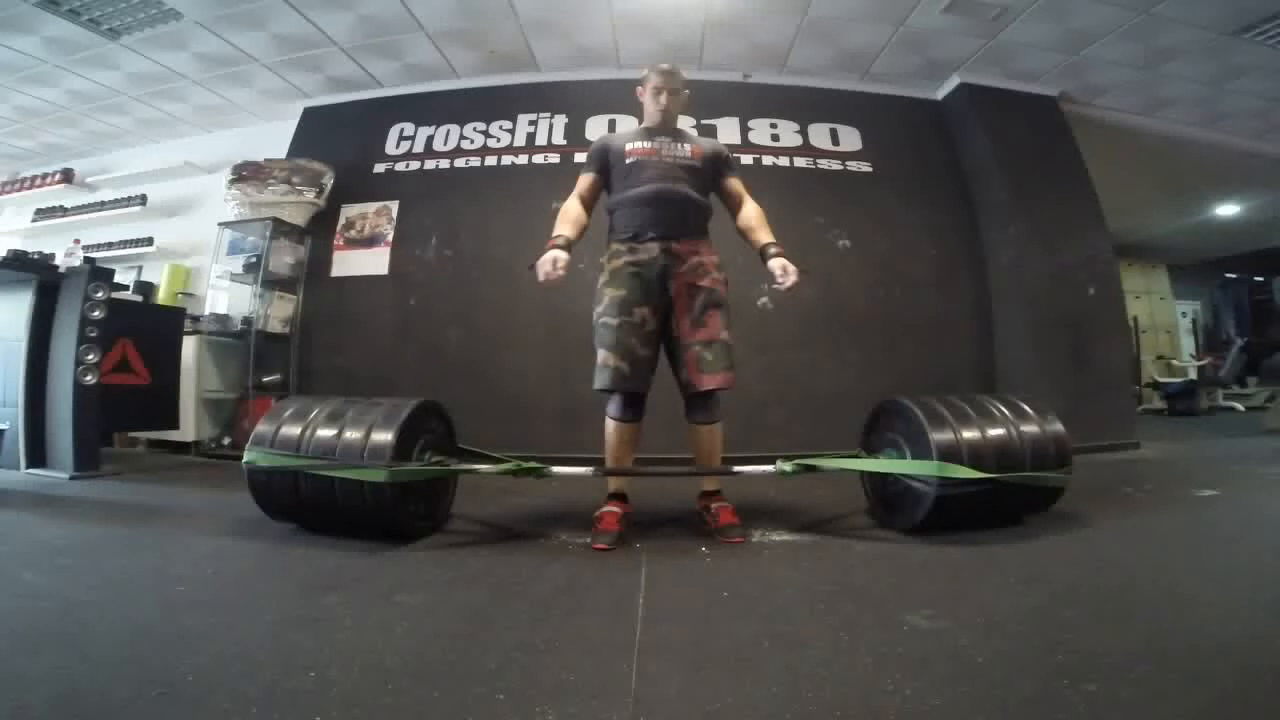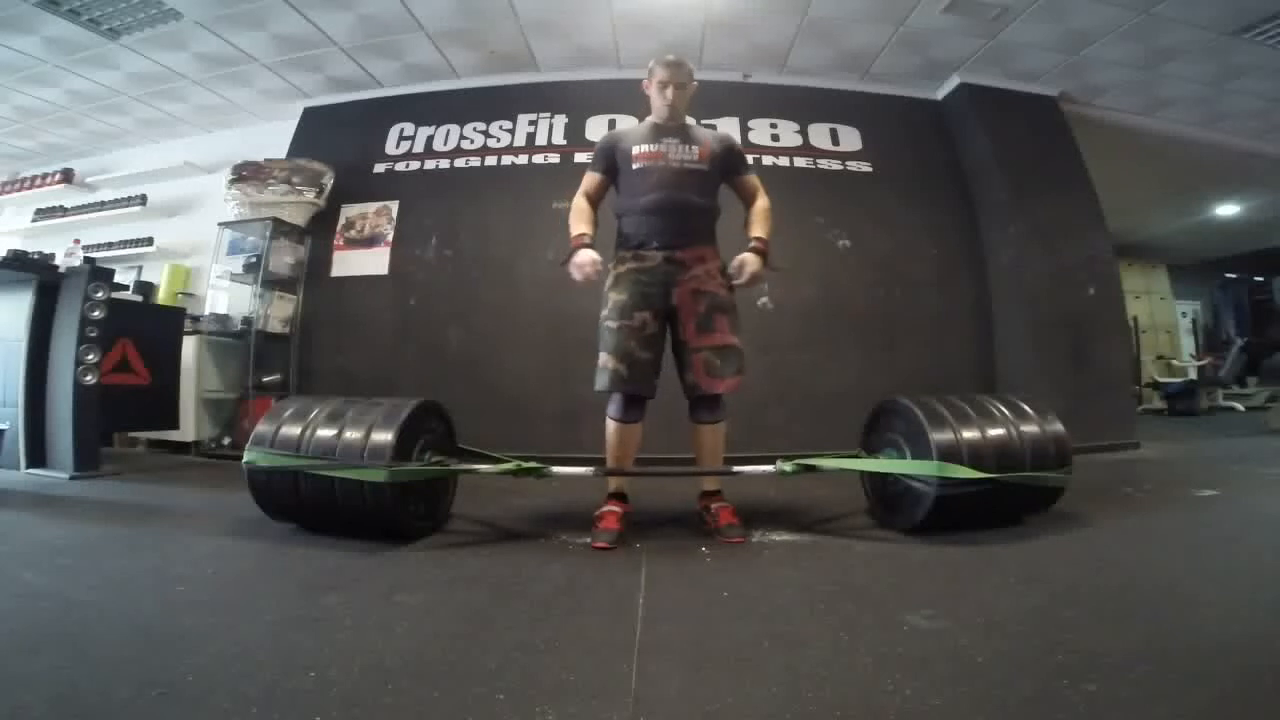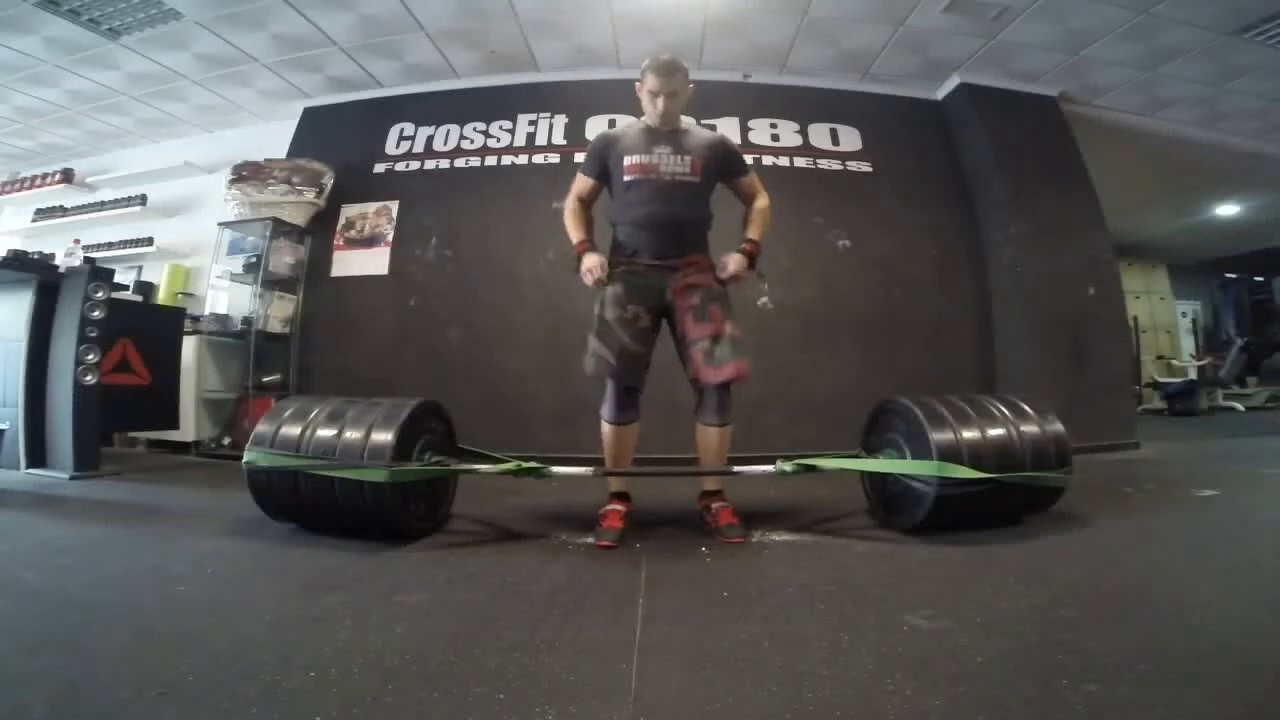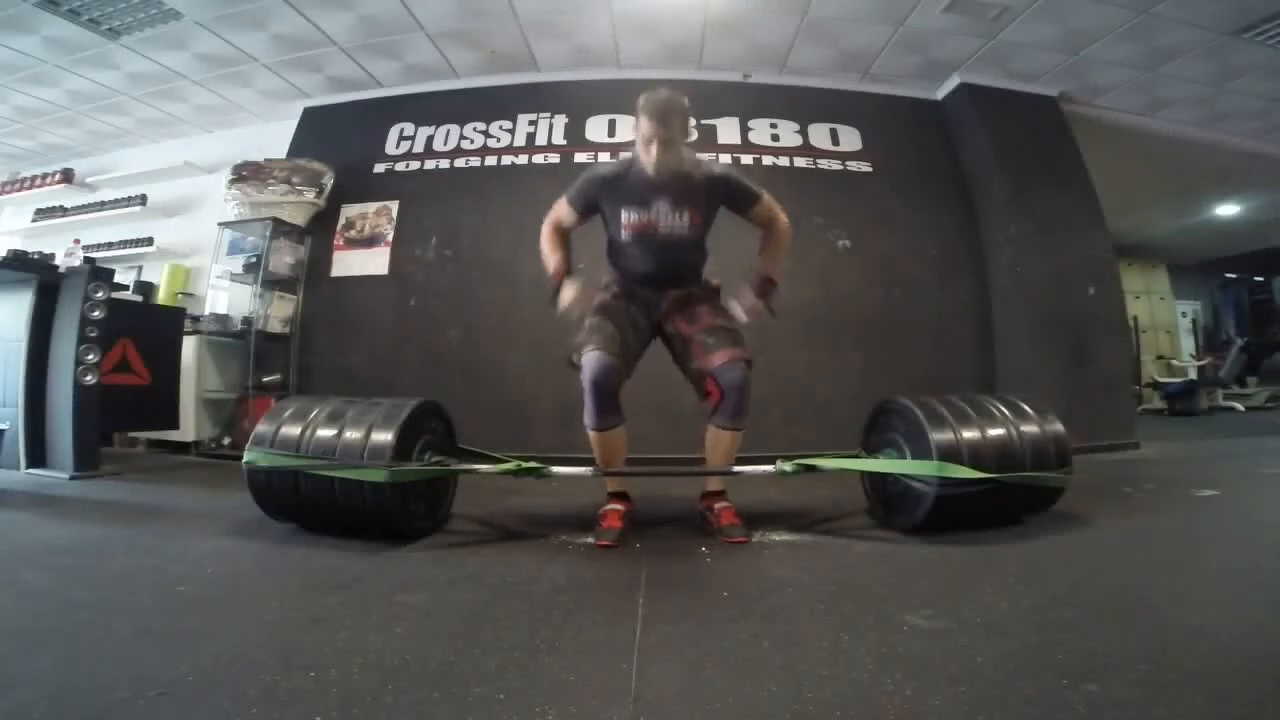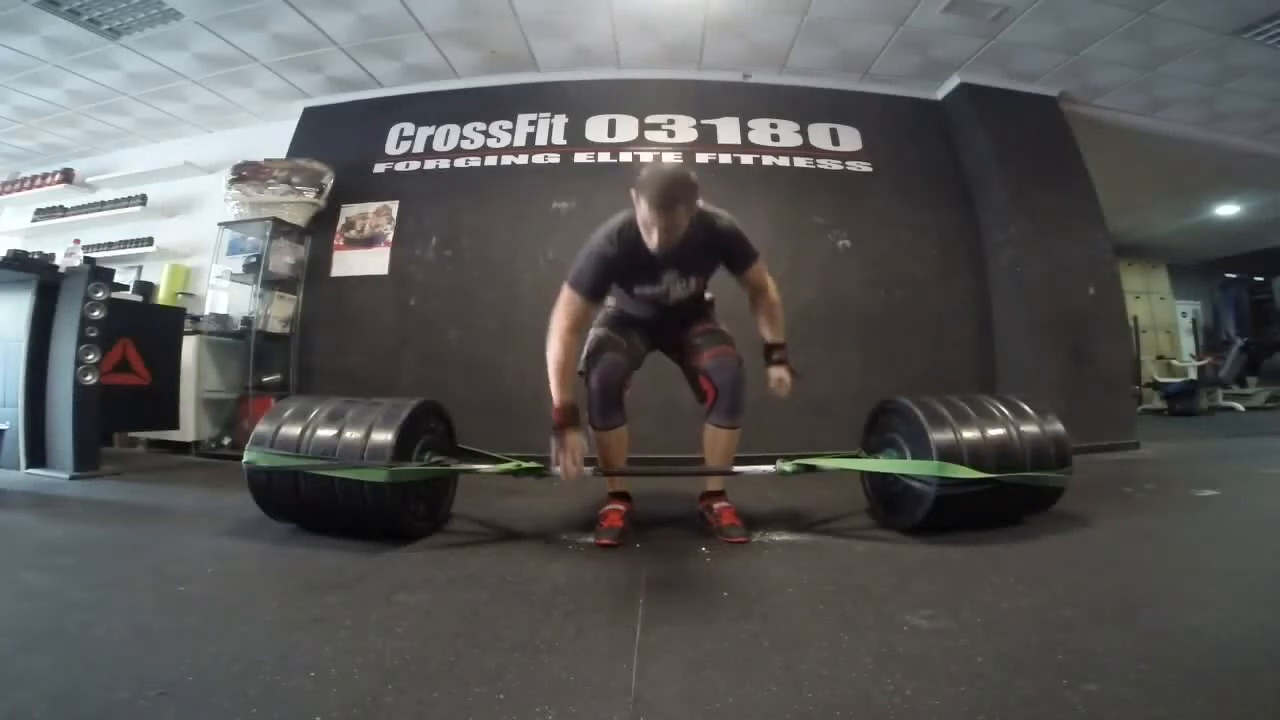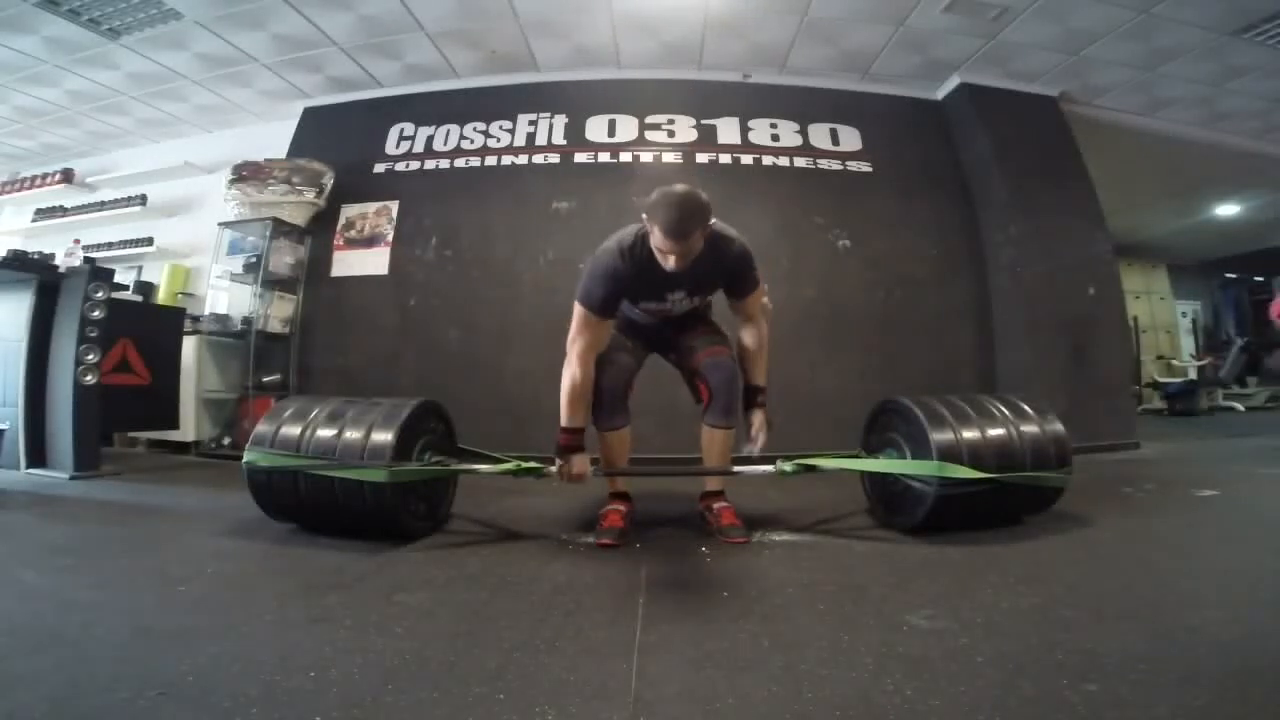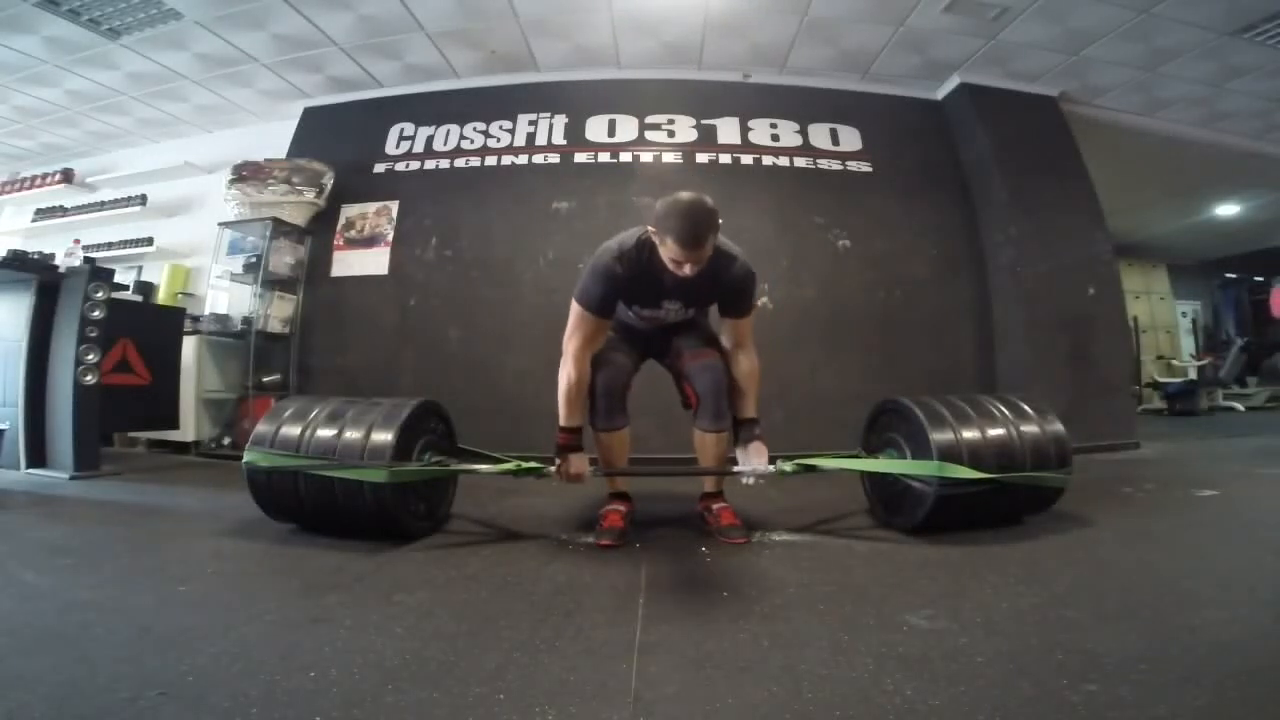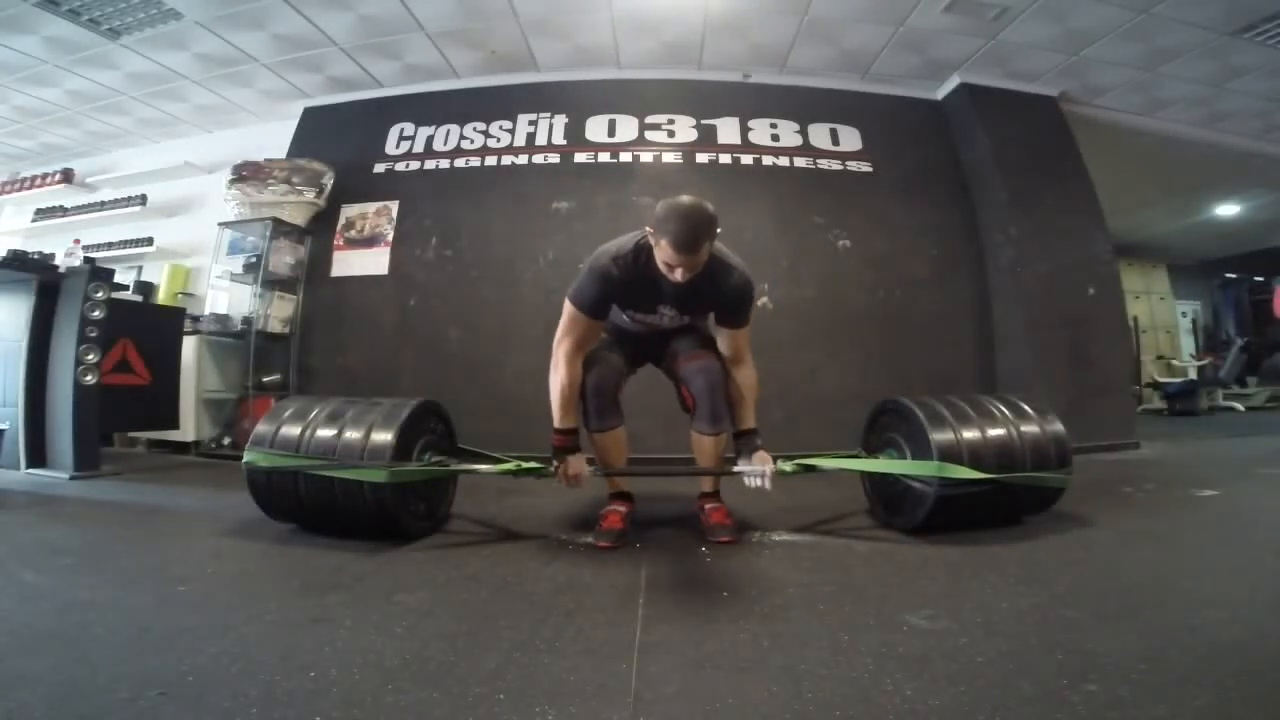
dt=0.3s
person 1, frame 1
left shoulder: (709, 150)
right shoulder: (611, 145)
left elbow: (743, 204)
right elbow: (578, 200)
left wrist: (771, 250)
right wrist: (559, 245)
left hip: (694, 261)
right hip: (629, 261)
left knee: (703, 384)
right knee: (625, 385)
left ankle: (712, 497)
right ankle: (615, 499)
person 1, frame 2
left shoulder: (719, 143)
right shoulder: (618, 142)
left elbow: (757, 197)
right elbow: (586, 197)
left wrist: (756, 246)
right wrist: (582, 244)
left hip: (700, 268)
right hip: (635, 268)
left knee: (709, 386)
right knee: (626, 386)
left ankle: (712, 496)
right ankle: (615, 498)
person 1, frame 3
left shoulder: (713, 146)
right shoulder: (611, 143)
left elbow: (758, 200)
right elbow: (577, 201)
left wrist: (748, 250)
right wrist: (585, 248)
left hip: (694, 271)
right hip: (630, 273)
left knee: (716, 379)
right knee: (621, 381)
left ankle: (713, 496)
right ankle: (617, 497)
person 1, frame 4
left shoulder: (714, 179)
right shoulder: (605, 179)
left elbow: (777, 224)
right elbow: (553, 225)
left wrist: (764, 285)
right wrist: (562, 281)
left hip: (689, 295)
right hip: (626, 293)
left knee: (734, 378)
right knee: (597, 375)
left ankle: (715, 496)
right ankle: (615, 497)
person 1, frame 5
left shoulder: (720, 232)
right shoulder: (608, 244)
left elbow: (762, 290)
right elbow: (563, 328)
left wrist: (777, 356)
right wrist: (565, 423)
left hip: (689, 318)
right hip: (627, 318)
left knee: (729, 377)
right knee: (602, 378)
left ankle: (715, 497)
right ankle: (617, 498)
person 1, frame 6
left shoulder: (730, 251)
right shoulder: (615, 258)
left elbow: (752, 321)
right elbow: (580, 352)
left wrist: (756, 399)
right wrist: (571, 444)
left hip: (689, 323)
right hip: (628, 324)
left knee: (725, 377)
right knee: (607, 380)
left ankle: (714, 497)
right ankle: (618, 498)
person 1, frame 7
left shoulder: (734, 270)
right shoulder: (614, 261)
left elbow: (740, 349)
right elbow: (576, 351)
left wrist: (748, 432)
right wrist: (569, 443)
left hip: (686, 328)
right hip: (623, 328)
left knee: (712, 383)
right knee: (603, 383)
left ankle: (713, 498)
right ankle: (618, 497)
person 1, frame 8
left shoulder: (732, 279)
right shoulder: (610, 264)
left elbow: (737, 361)
right elbow: (567, 351)
left wrist: (749, 443)
right wrist: (566, 444)
left hip: (684, 334)
right hip: (620, 333)
left knee: (710, 385)
right knee: (595, 383)
left ankle: (710, 498)
right ankle: (618, 497)
